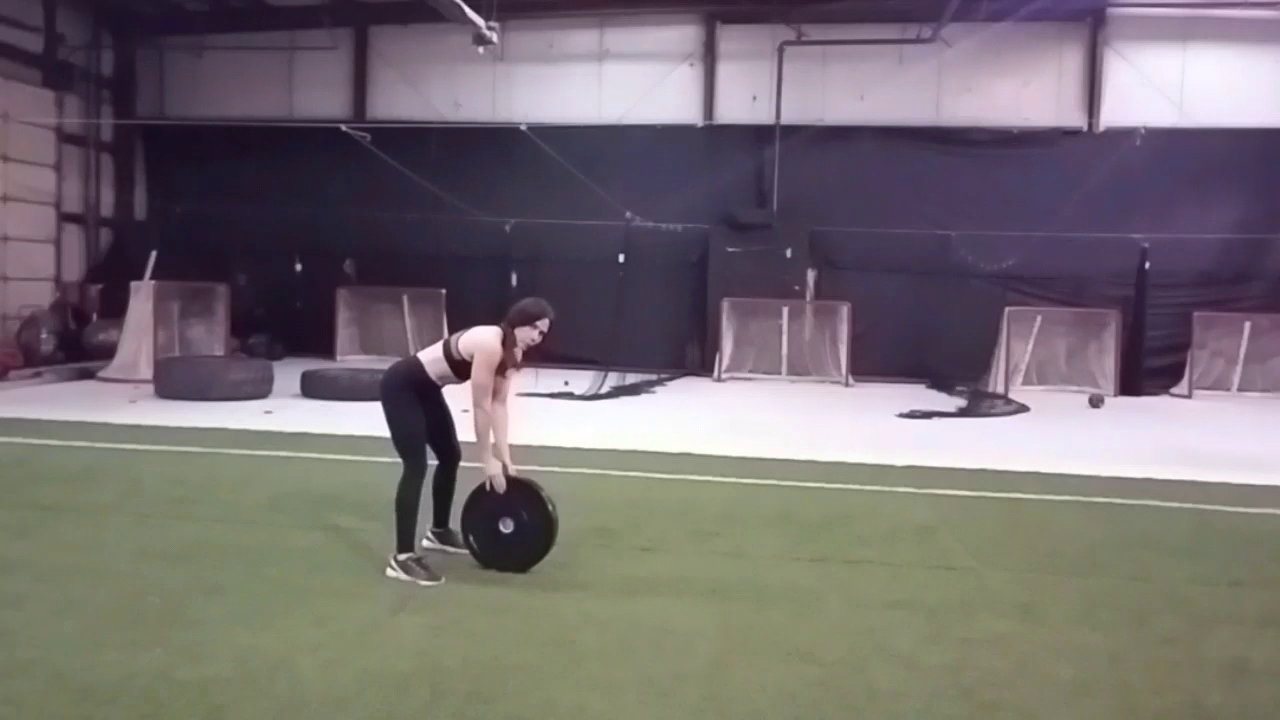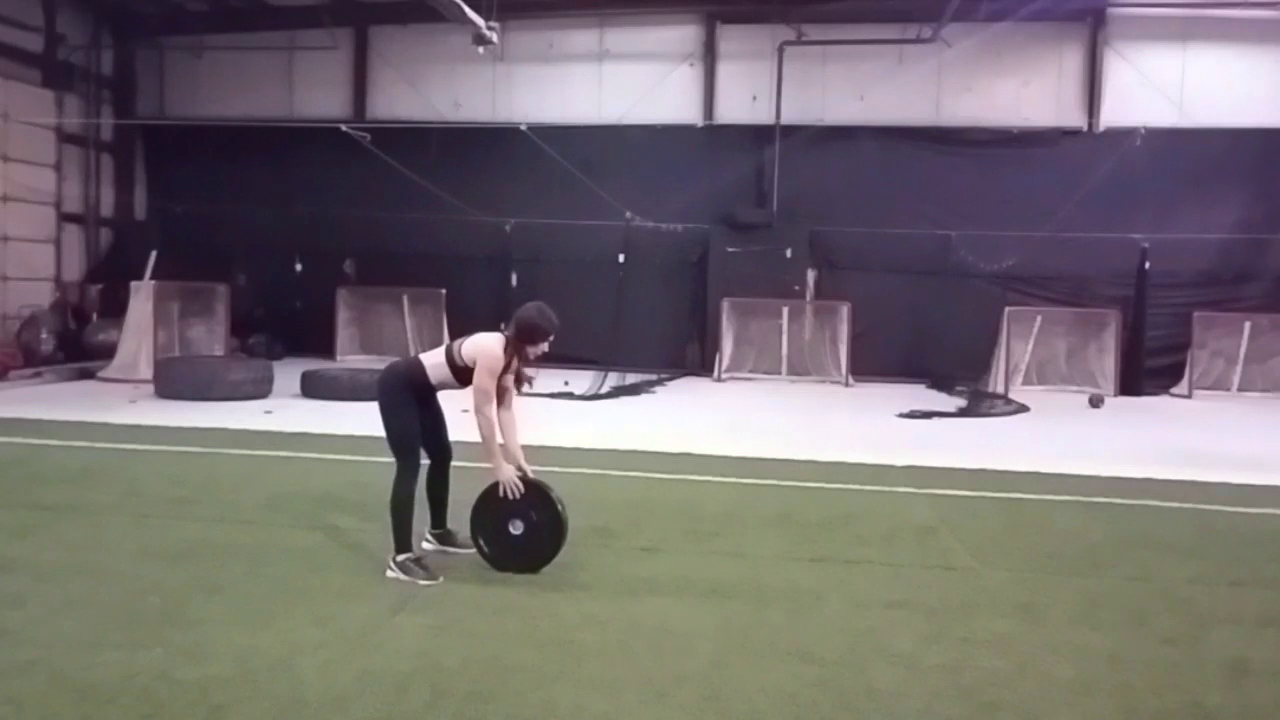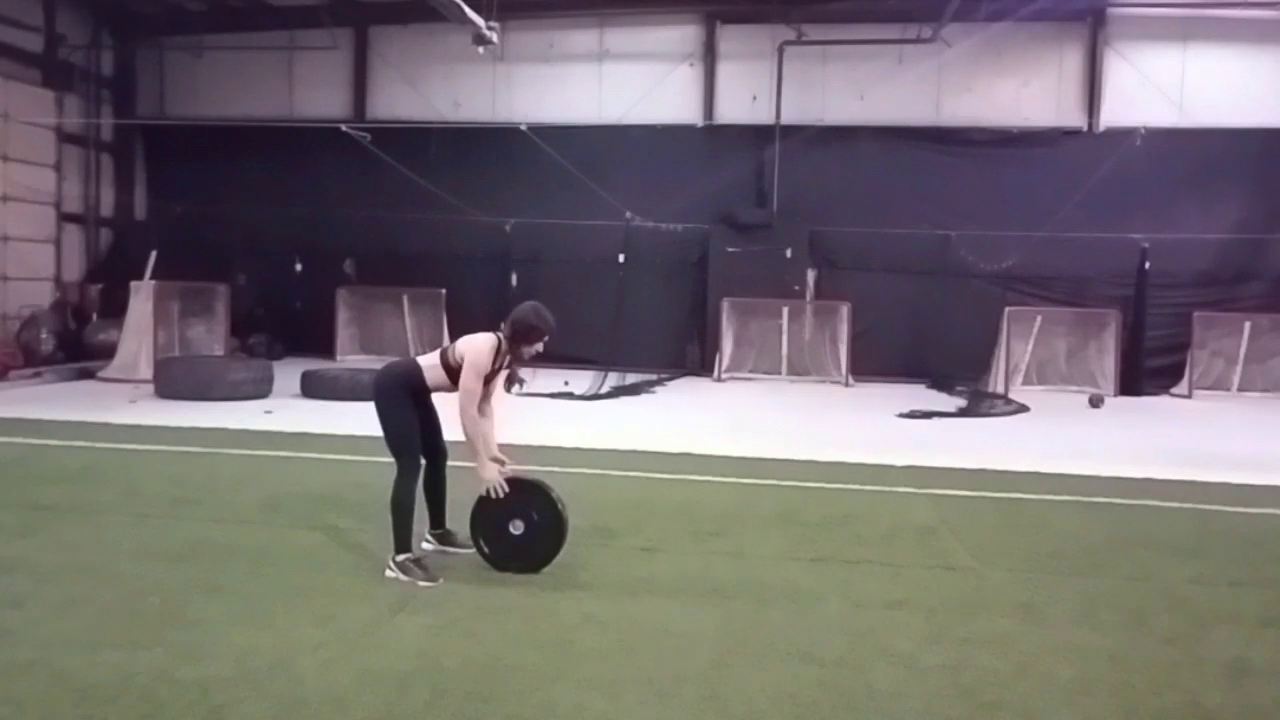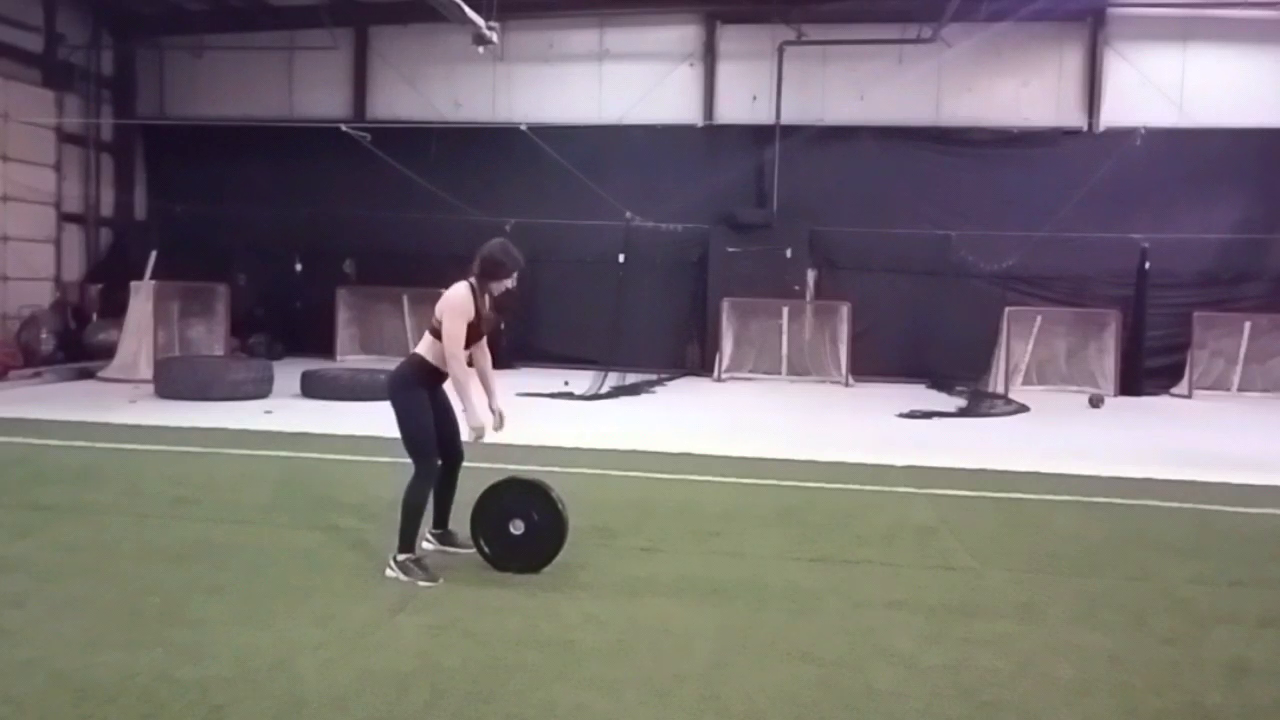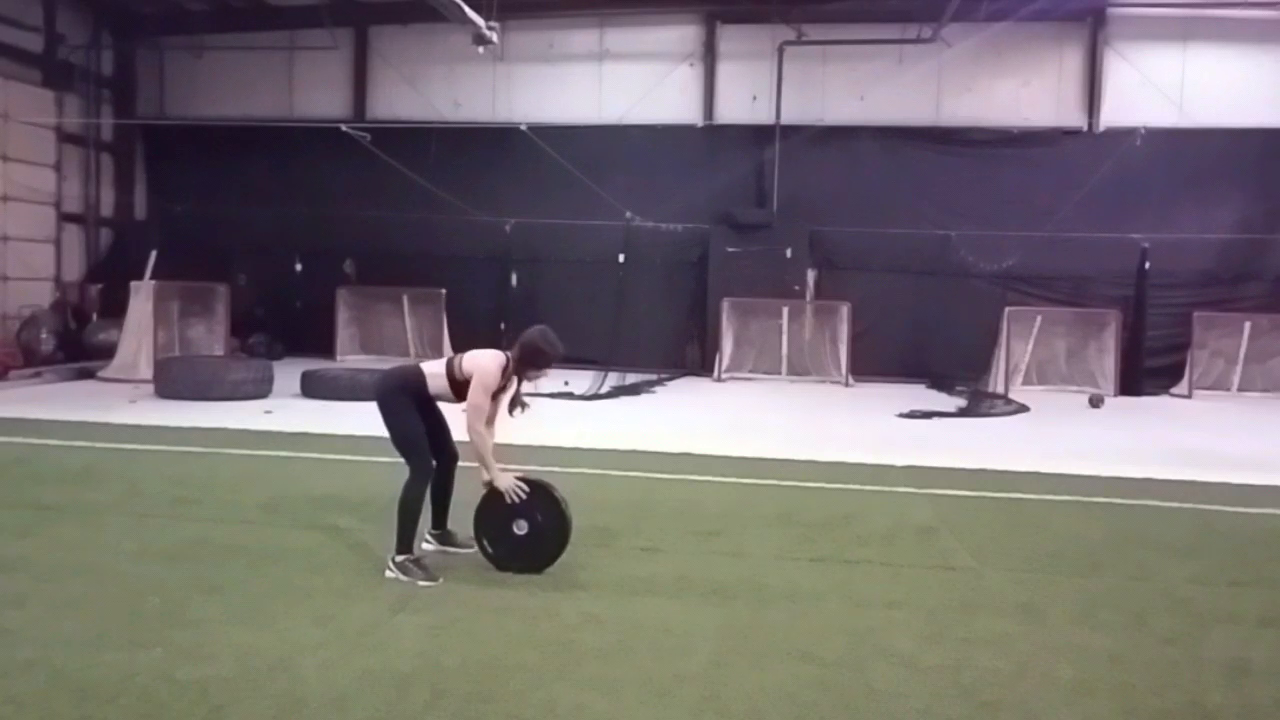
dt=1s
person 1, frame 1
left shoulder: (511, 350)
right shoulder: (489, 345)
left elbow: (498, 404)
right elbow: (481, 406)
left wrist: (504, 456)
right wrist: (487, 459)
left hip: (426, 389)
right hip: (401, 387)
left knee: (451, 457)
right knee: (416, 466)
left ankle: (438, 532)
right ankle: (402, 557)
person 1, frame 2
left shoulder: (511, 354)
right shoulder: (492, 352)
left elbow: (504, 408)
right elbow: (483, 413)
left wrist: (517, 457)
right wrist: (499, 466)
left hip: (421, 390)
right hip: (398, 386)
left knee: (442, 457)
right knee: (409, 466)
left ankle: (438, 533)
right ankle: (401, 557)
person 1, frame 3
left shoulder: (503, 352)
right shoulder: (483, 349)
left elbow: (483, 406)
right elbow: (467, 412)
left wrist: (491, 450)
right wrist: (483, 464)
left hip: (415, 391)
right hip: (394, 387)
left knee: (437, 457)
right knee: (409, 466)
left ankle: (437, 532)
right ankle: (401, 558)
person 1, frame 4
left shoulder: (482, 298)
right shoulder: (460, 296)
left elbow: (480, 350)
right elbow: (454, 358)
left wrist: (493, 399)
right wrist: (471, 410)
left hip: (430, 385)
right hip: (410, 384)
left knee: (453, 457)
right knee: (427, 467)
left ankle: (438, 532)
right ankle: (402, 558)
person 1, frame 5
left shoulder: (507, 372)
right shoulder: (490, 368)
left elbow: (487, 425)
right elbow: (475, 429)
left wrist: (487, 471)
right wrist: (495, 474)
left hip: (418, 394)
right hip: (397, 391)
left knee: (448, 458)
right knee: (422, 469)
left ankle: (438, 533)
right ankle: (400, 559)
